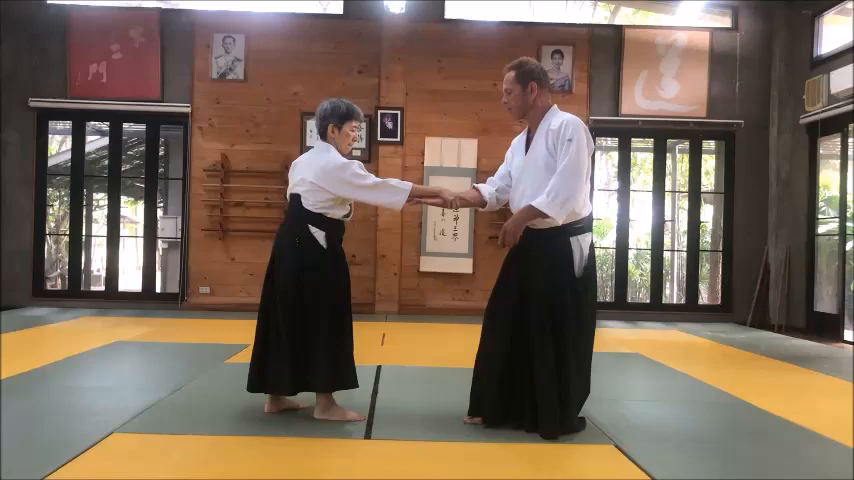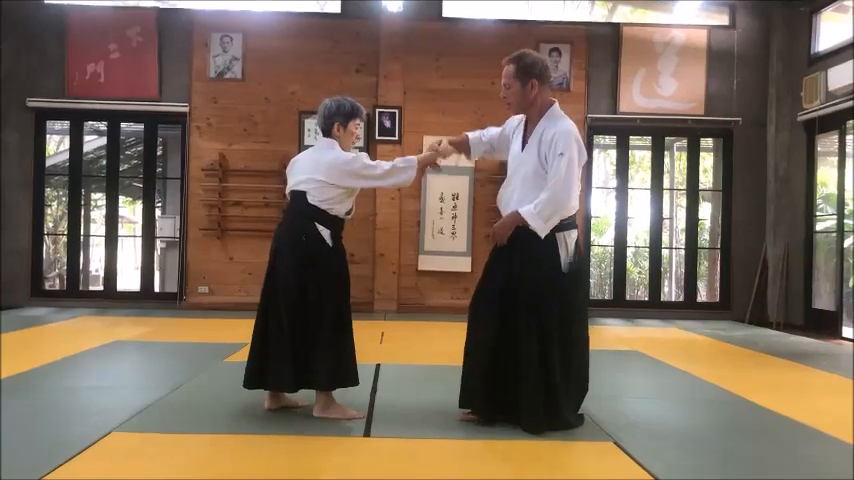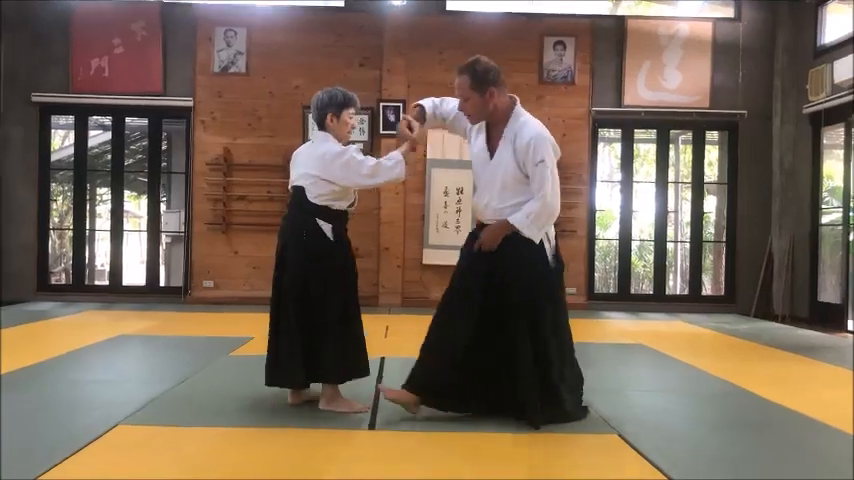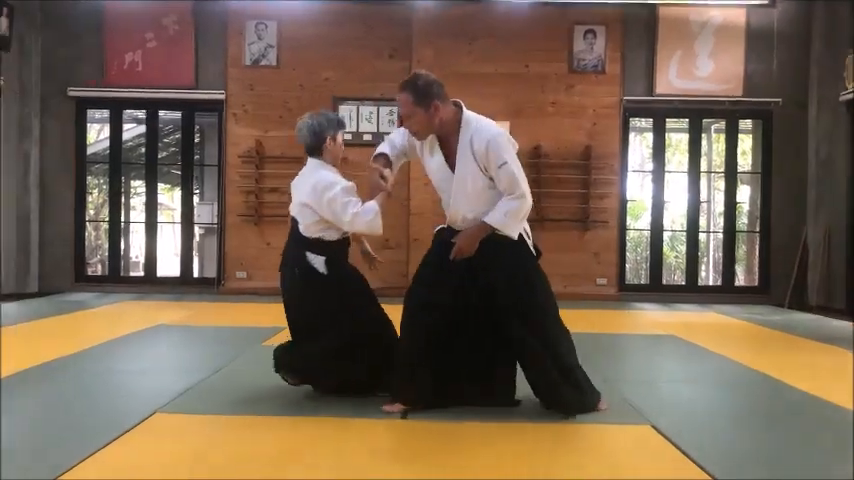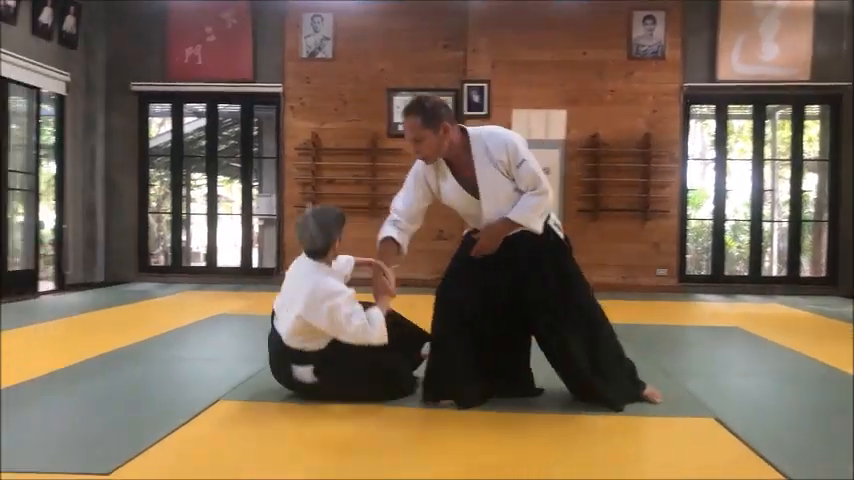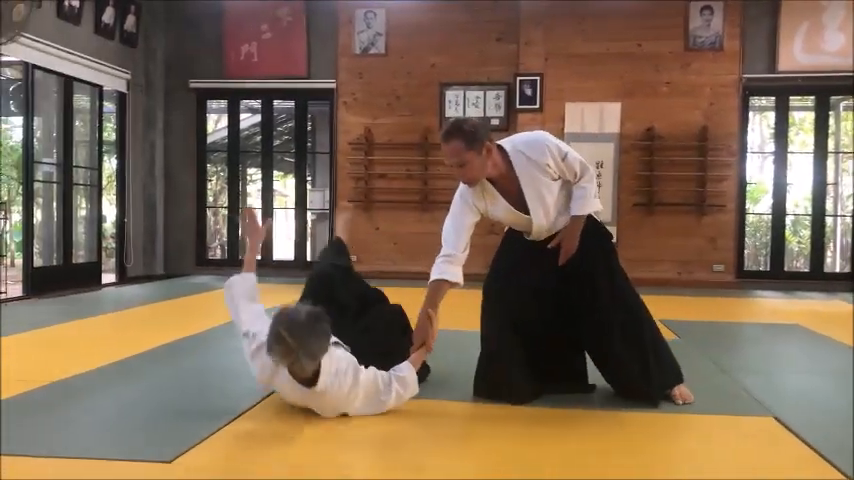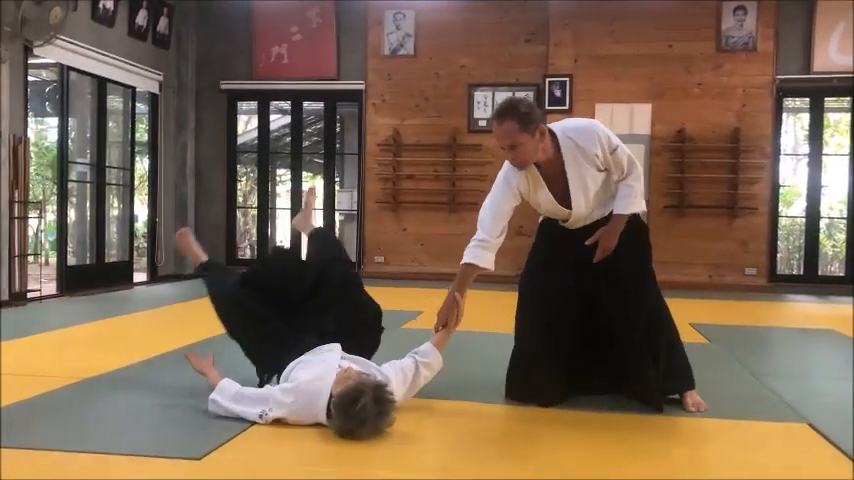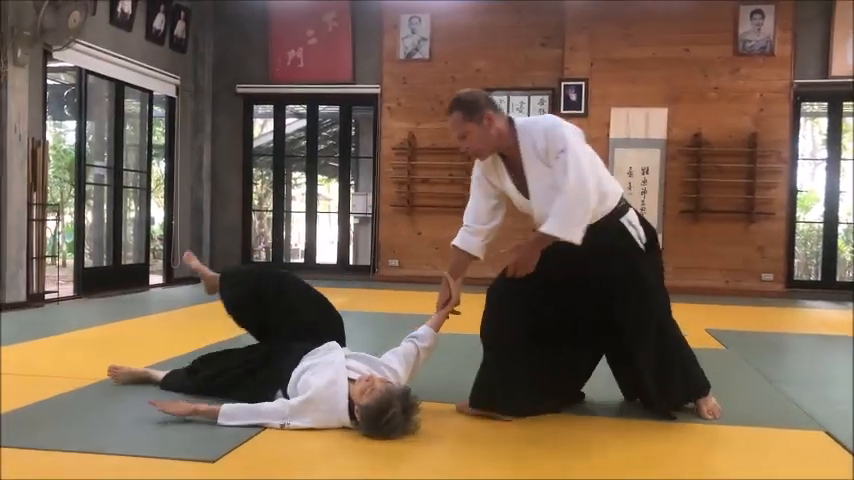
dt=0.3s
person 1, frame 1
left shoulder: (568, 127)
right shoulder: (520, 142)
left elbow: (567, 188)
right elbow: (497, 188)
left wrist: (521, 217)
right wrist: (454, 200)
left hip: (563, 247)
right hip: (532, 245)
left knee: (559, 334)
right knee: (505, 325)
left ankle: (558, 416)
right ankle: (500, 408)
person 1, frame 2
left shoulder: (562, 132)
right shoulder: (520, 125)
left elbow: (558, 197)
right elbow: (485, 140)
left wrist: (511, 220)
right wrist: (449, 144)
left hip: (550, 245)
right hip: (518, 241)
left knee: (548, 333)
right knee: (489, 317)
left ankle: (554, 411)
right ankle: (489, 403)
person 1, frame 3
left shoulder: (532, 136)
right shoulder: (470, 118)
left elbow: (547, 203)
right elbow: (435, 104)
left wrist: (502, 230)
right wrist: (414, 117)
left hip: (526, 246)
right hip: (485, 236)
left knee: (538, 330)
right knee: (459, 314)
left ankle: (555, 405)
right ankle: (423, 389)
person 1, frame 4
left shoulder: (488, 137)
right shoulder: (420, 134)
left elbow: (519, 198)
right elbow: (395, 142)
left wrist: (477, 233)
right wrist: (381, 163)
left hip: (501, 241)
right hip: (455, 237)
left knee: (533, 321)
right knee: (423, 309)
left ankle: (575, 395)
right ankle: (411, 393)
person 1, frame 5
left shoulder: (499, 142)
right shoulder: (425, 171)
left elbow: (539, 192)
right elbow: (401, 219)
left wrist: (500, 230)
right wrist: (381, 265)
left hip: (533, 240)
right hip: (484, 241)
left knee: (573, 313)
right knee: (454, 305)
left ankle: (626, 384)
right ankle: (459, 387)
person 1, frame 6
left shoulder: (538, 146)
right shoulder: (470, 195)
left elbow: (584, 176)
right elbow: (451, 255)
left wrist: (575, 229)
right wrist: (426, 316)
left hip: (576, 230)
right hip: (525, 242)
left knee: (615, 308)
right knee: (502, 304)
left ankle: (665, 380)
right ankle: (511, 384)
person 1, frame 7
left shoulder: (589, 135)
right shoulder: (513, 175)
left elbow: (631, 175)
right elbow: (486, 238)
left wrist: (614, 228)
right wrist: (454, 296)
left hip: (614, 224)
right hip: (561, 232)
left knee: (639, 307)
right knee: (540, 298)
left ankle: (679, 384)
right ankle: (546, 385)
person 1, frame 8
left shoulder: (551, 132)
right shoulder: (486, 167)
left elbow: (577, 198)
right elbow: (475, 228)
left wrist: (534, 246)
right wrist: (450, 281)
left hip: (612, 232)
right hip: (560, 237)
left knee: (643, 318)
right knee: (509, 300)
left ankle: (694, 391)
right ankle: (505, 397)
person 2, frame 1
left shoulder: (303, 162)
right shoulder: (336, 166)
right elbow: (380, 189)
right wrist: (434, 192)
left hip: (292, 242)
right hip: (315, 248)
left knee: (286, 318)
right knee: (325, 323)
left ankle: (276, 395)
right ankle: (325, 402)
person 2, frame 2
left shoulder: (302, 160)
right shoulder: (342, 162)
right elbow: (389, 172)
right wrist: (431, 156)
left hip: (291, 238)
right hip: (317, 244)
left knee: (286, 315)
right knee: (326, 320)
left ankle: (275, 392)
right ankle: (324, 400)
person 2, frame 3
left shoulder: (305, 152)
right shoulder: (337, 154)
right elbow: (378, 172)
right wrist: (407, 145)
left hip: (296, 234)
right hip: (321, 240)
left knee: (298, 311)
right knee: (334, 315)
left ankle: (298, 387)
right ankle: (330, 392)
person 2, frame 4
left shoulder: (309, 175)
right shoulder: (328, 182)
right elbow: (358, 220)
left wrist: (361, 244)
right wrist: (380, 195)
left hip: (302, 263)
right hip: (317, 267)
right knee: (355, 325)
person 2, frame 5
left shoulder: (301, 264)
right shoulder: (329, 293)
left elbow: (334, 265)
right elbow: (366, 331)
left wrist: (367, 262)
right wrist: (384, 298)
right hip: (304, 372)
person 2, frame 6
left shoulder: (265, 365)
right shoulder: (345, 381)
left elbow: (245, 303)
right elbow: (393, 390)
left wrist: (252, 245)
right wrist: (422, 350)
person 2, frame 7
left shoulder: (305, 401)
right shoulder: (387, 391)
left elbow: (239, 400)
right elbow: (421, 362)
left wrist: (211, 374)
right wrist: (446, 329)
left hip: (290, 364)
right hip: (339, 349)
right knee: (339, 279)
left ankle: (202, 262)
right ankle: (309, 228)
person 2, frame 8
left shoulder: (322, 407)
right shoulder: (390, 375)
left elbow: (258, 412)
right elbow: (414, 345)
left wrist: (199, 410)
right wrist: (442, 311)
left hip: (288, 369)
right hip: (325, 347)
left knee: (208, 371)
right knee: (270, 284)
left ankle: (154, 376)
right ankle: (220, 280)
